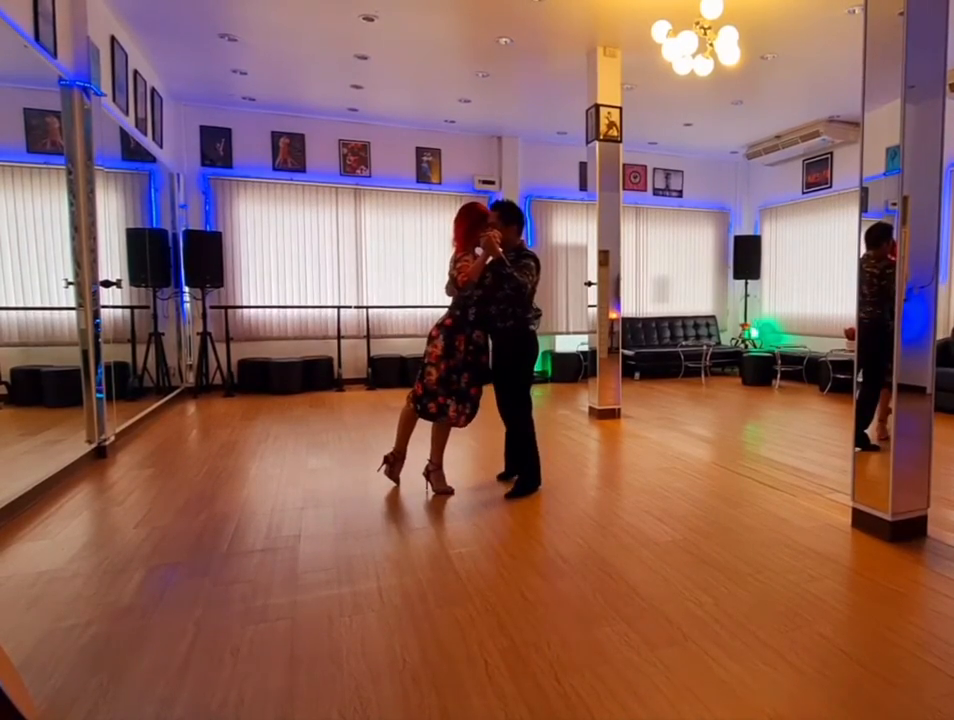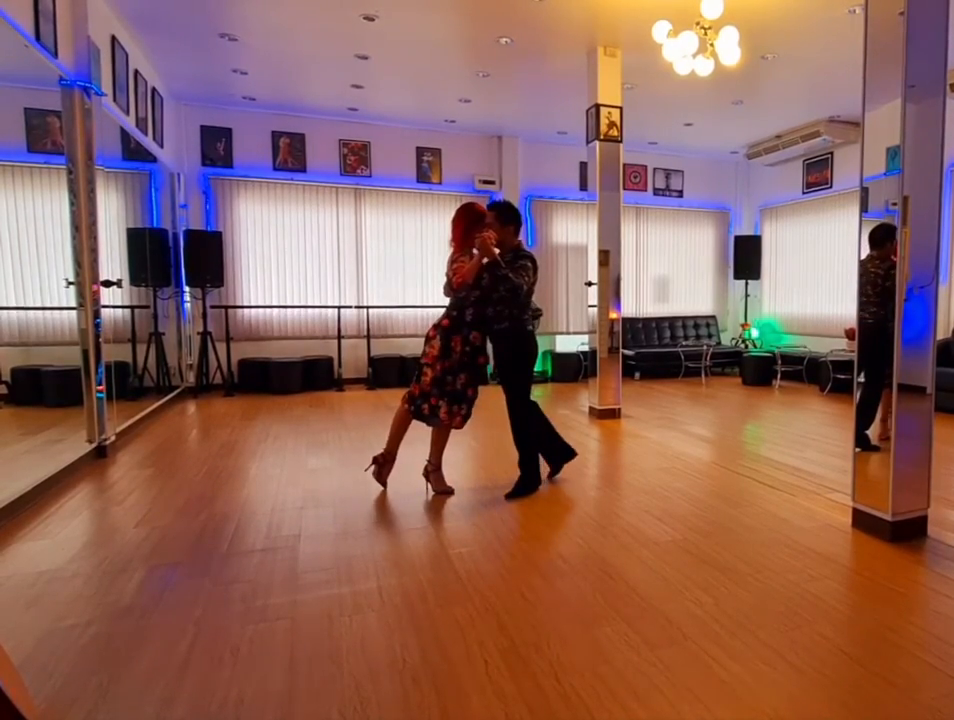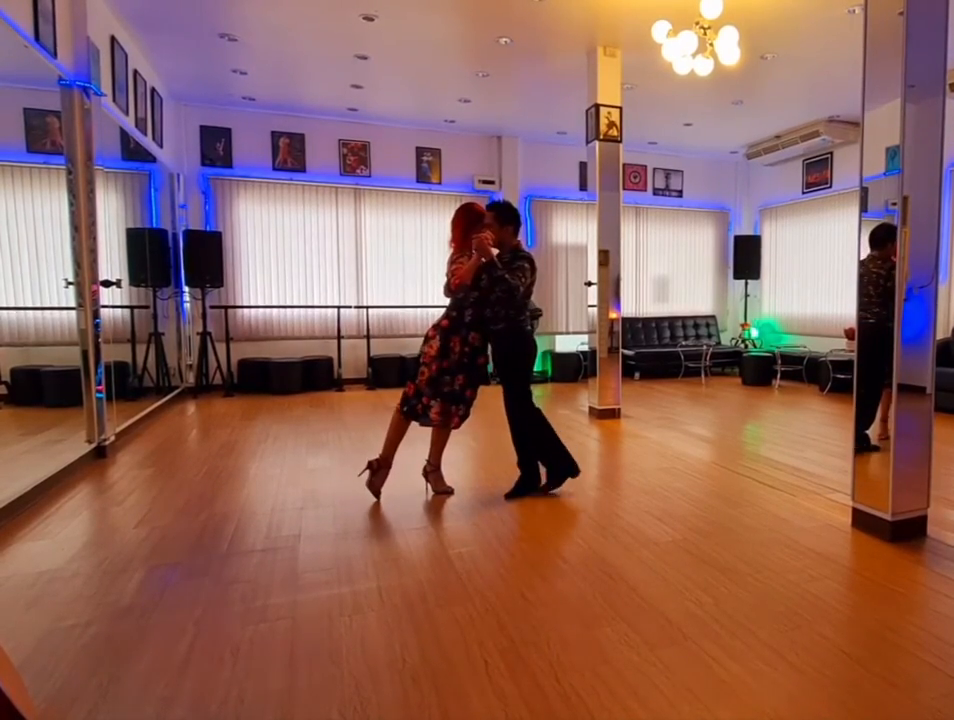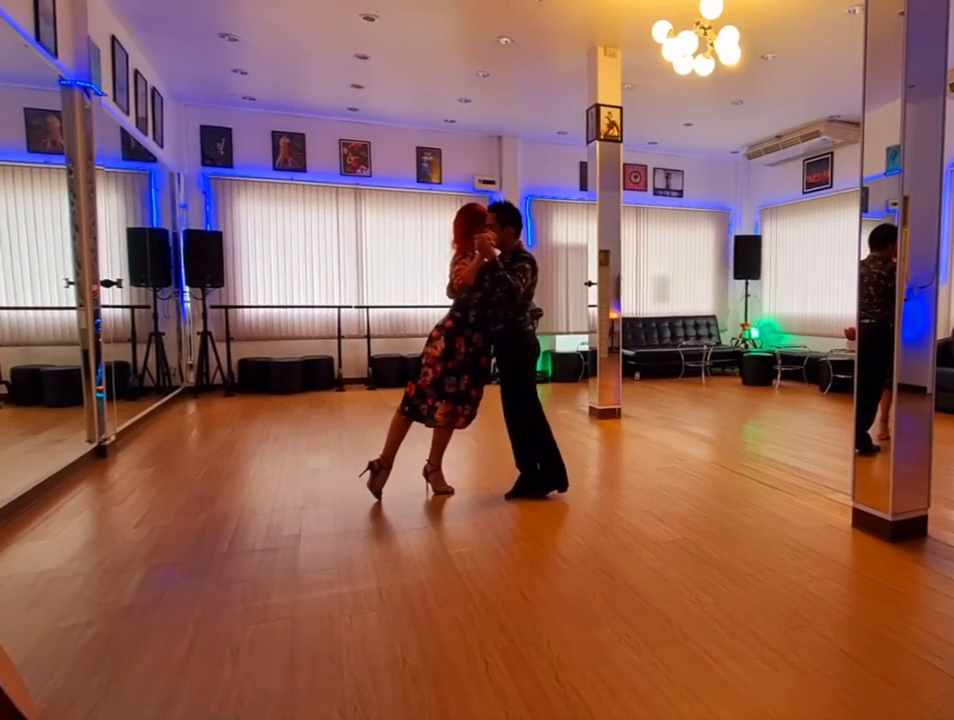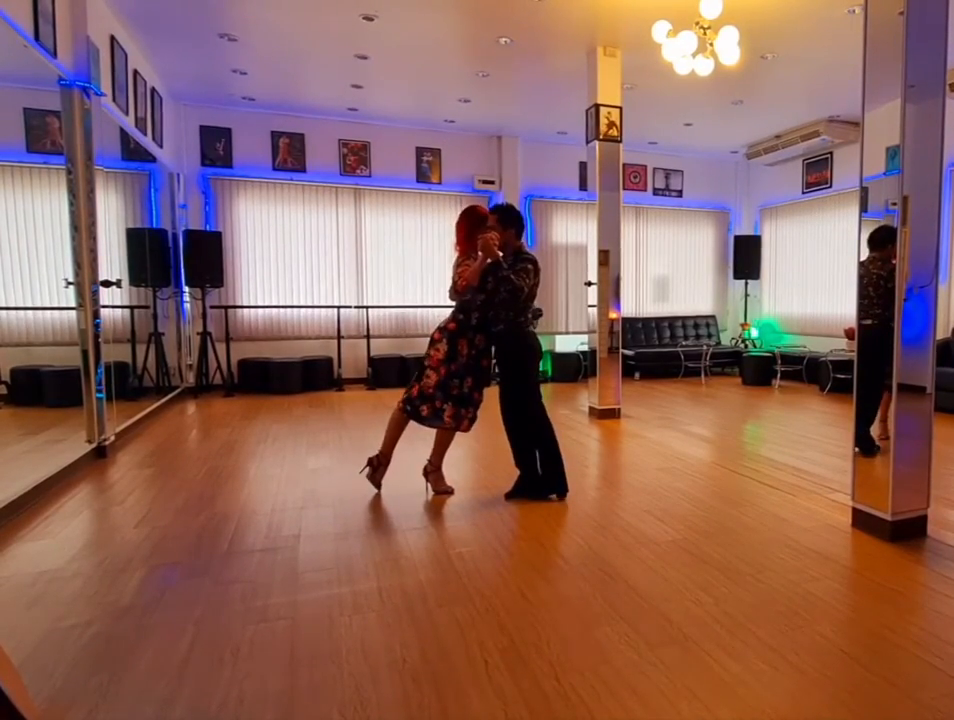
dt=0.3s
person 1, frame 1
left shoulder: (526, 260)
right shoulder: (499, 259)
left elbow: (522, 289)
right elbow: (488, 294)
left wrist: (498, 258)
left hip: (519, 341)
right hip: (502, 340)
left knee: (518, 408)
right knee: (508, 406)
left ankle: (529, 476)
right ankle: (517, 462)
person 1, frame 2
left shoulder: (523, 260)
right shoulder: (501, 259)
left elbow: (518, 290)
right elbow: (488, 295)
left wrist: (492, 259)
left hip: (517, 341)
right hip: (505, 341)
left knee: (519, 407)
right knee: (520, 405)
left ankle: (530, 476)
right ankle: (557, 451)
person 1, frame 3
left shoulder: (521, 260)
right shoulder: (501, 260)
left elbow: (513, 292)
right elbow: (488, 295)
left wrist: (489, 260)
left hip: (515, 342)
right hip: (505, 341)
left knee: (519, 408)
right knee: (521, 407)
left ankle: (530, 476)
right ankle: (558, 464)
person 1, frame 4
left shoulder: (522, 261)
right shoulder: (504, 260)
left elbow: (513, 292)
right elbow: (493, 297)
left wrist: (490, 259)
left hip: (517, 344)
right hip: (508, 343)
left knee: (521, 412)
right knee: (522, 411)
left ankle: (540, 476)
right ankle: (534, 475)
person 1, frame 5
left shoulder: (524, 262)
right shoulder: (506, 262)
left elbow: (516, 293)
right elbow: (494, 297)
left wrist: (495, 259)
left hip: (518, 346)
right hip: (510, 345)
left knee: (523, 414)
right knee: (523, 413)
left ankle: (541, 479)
right ankle: (531, 477)
person 2, frame 1
left shoulder: (472, 258)
right shoulder: (465, 258)
right elbow: (465, 282)
right wrist: (487, 255)
left hip: (465, 338)
right hip: (453, 336)
left knee: (446, 402)
right knee: (429, 397)
left ankle: (433, 467)
right ankle: (402, 457)
person 2, frame 2
left shoulder: (472, 259)
right shoulder: (462, 258)
right elbow: (459, 283)
right wrist: (483, 257)
left hip: (466, 340)
right hip: (451, 337)
left knee: (450, 404)
right knee: (422, 397)
left ankle: (434, 467)
right ankle: (388, 457)
person 2, frame 3
left shoulder: (473, 259)
right shoulder: (461, 258)
right elbow: (457, 285)
right wrist: (479, 256)
left hip: (466, 341)
right hip: (450, 338)
left knee: (448, 405)
right knee: (417, 400)
left ankle: (434, 468)
right ankle: (383, 462)
person 2, frame 4
left shoulder: (476, 260)
right shoulder: (465, 259)
right elbow: (460, 285)
right wrist: (482, 257)
left hip: (470, 342)
right hip: (453, 339)
left knee: (452, 406)
right knee: (417, 399)
left ankle: (434, 468)
right ankle: (384, 463)
person 2, frame 5
left shoulder: (478, 261)
right shoulder: (468, 261)
right elbow: (463, 288)
right wrist: (485, 258)
left hip: (472, 344)
right hip: (455, 341)
left knee: (455, 408)
right knee: (419, 399)
left ankle: (434, 468)
right ankle: (383, 459)
person 3, frame 1
left shoulder: (860, 265)
right shoulder: (887, 268)
right elbow: (896, 297)
left hip: (860, 327)
right hip: (876, 329)
right knee: (873, 383)
left ankle: (852, 431)
right ankle: (857, 432)
person 3, frame 2
left shoulder: (861, 266)
right shoulder: (890, 268)
left elbow: (863, 296)
right elbow: (898, 299)
left hip: (859, 327)
right hip: (878, 330)
right knee: (874, 383)
right ankle: (858, 433)
person 3, frame 3
left shoulder: (861, 266)
right shoulder: (891, 268)
right elbow: (898, 299)
left hip: (860, 328)
right hip: (879, 331)
left knee: (859, 382)
right knee: (874, 384)
left ankle: (854, 433)
right ankle: (858, 433)
person 3, frame 4
left shoulder: (861, 267)
right shoulder: (891, 269)
right elbow: (898, 300)
left hip: (861, 328)
right hip: (880, 331)
left knee: (861, 384)
right knee: (874, 385)
left ankle: (859, 435)
right ankle: (861, 435)
person 3, frame 5
left shoulder: (860, 269)
right shoulder: (891, 270)
right elbow: (897, 300)
left hip: (861, 330)
right hip: (880, 331)
left knee: (861, 385)
right knee: (875, 385)
left ankle: (860, 436)
right ankle: (862, 436)
